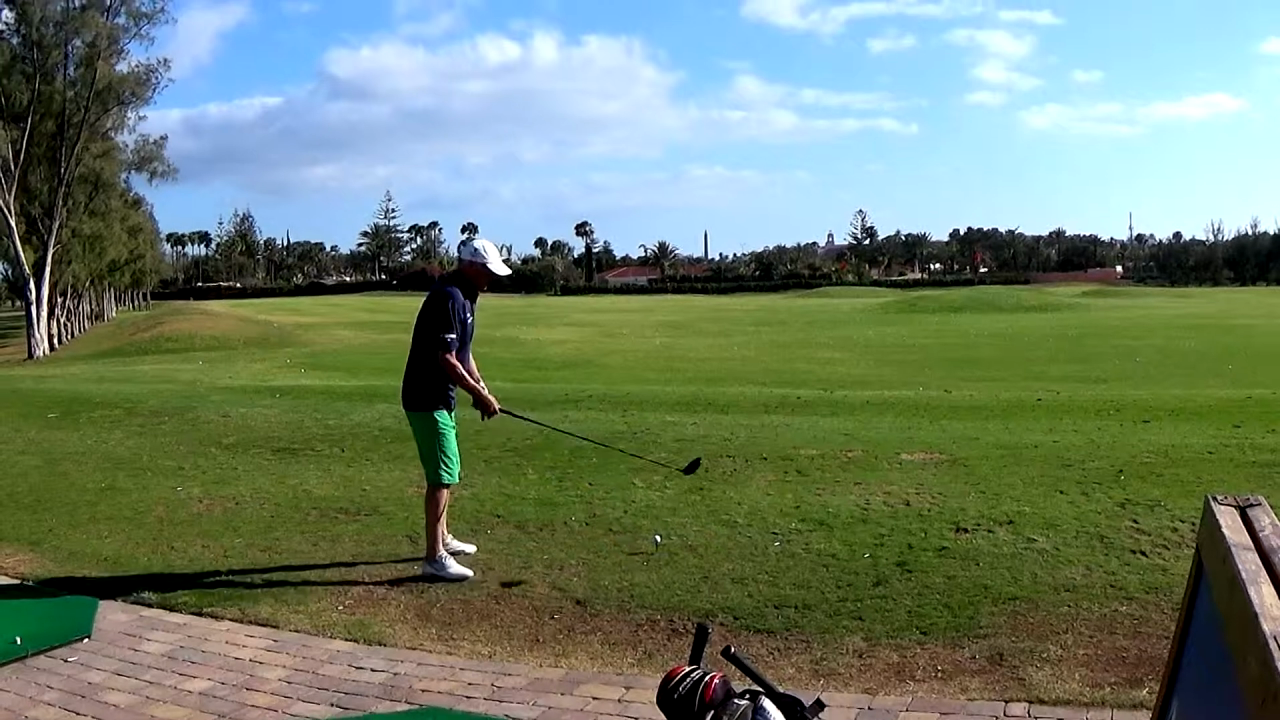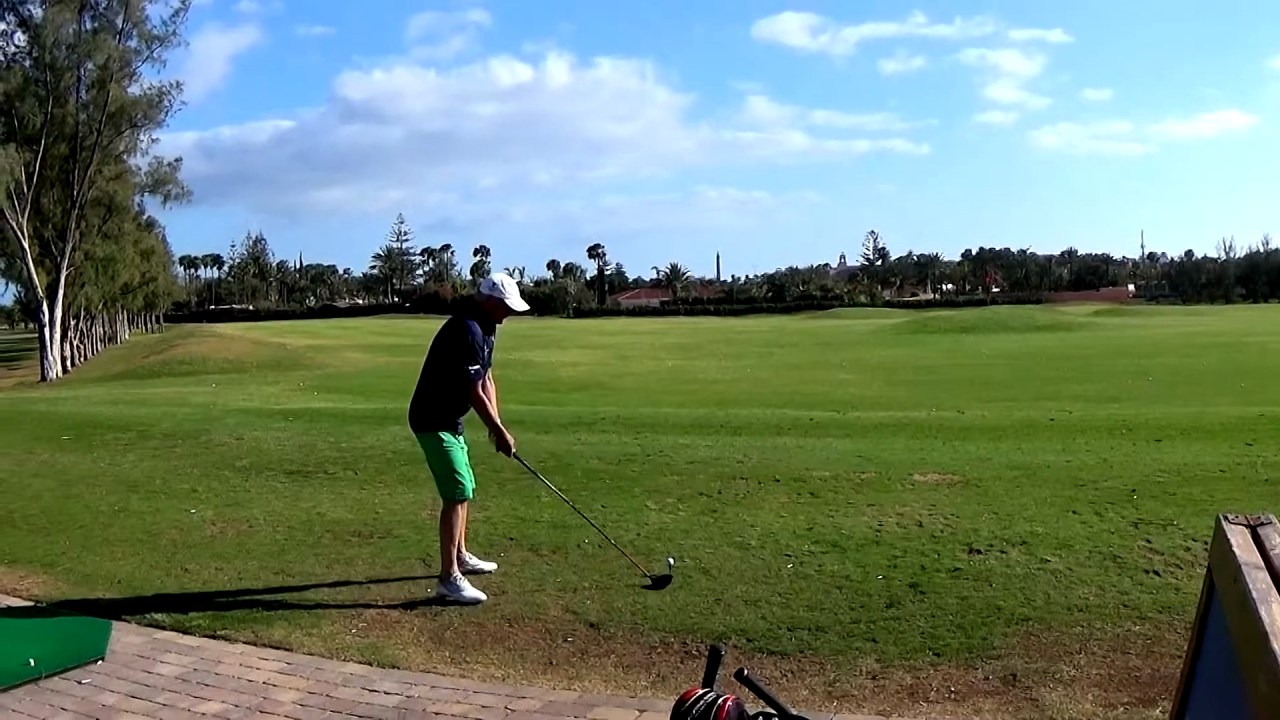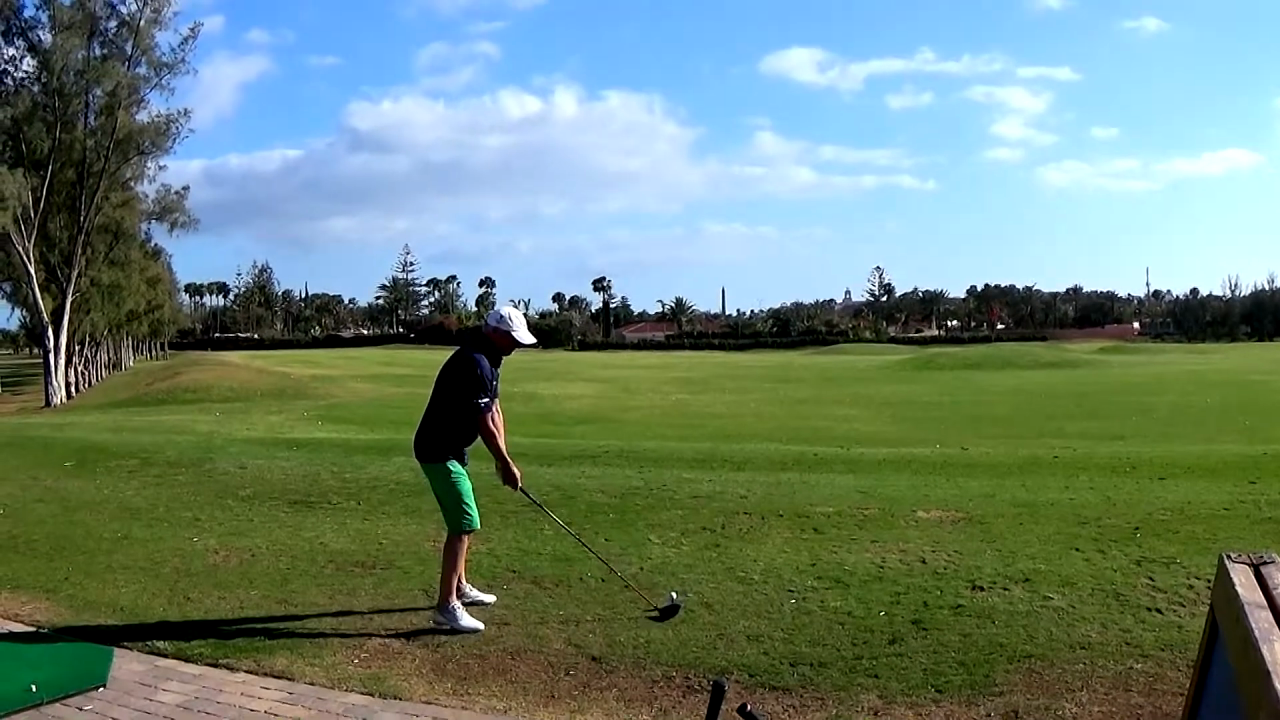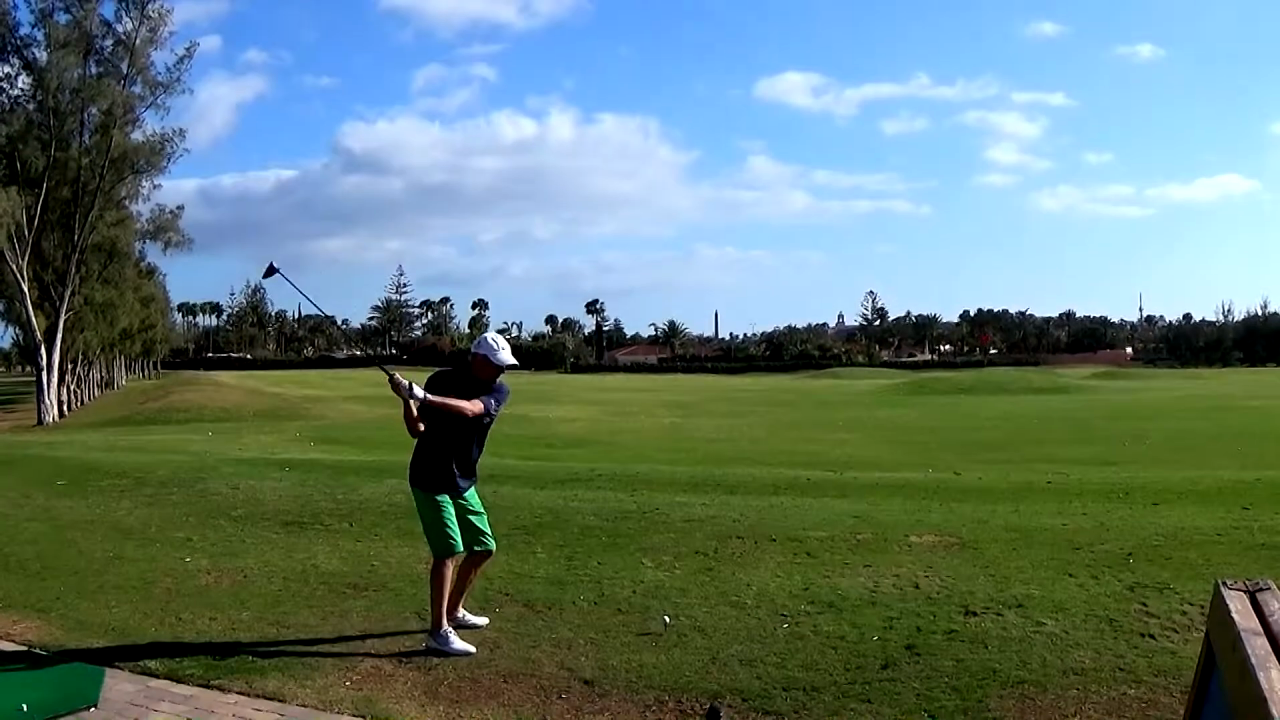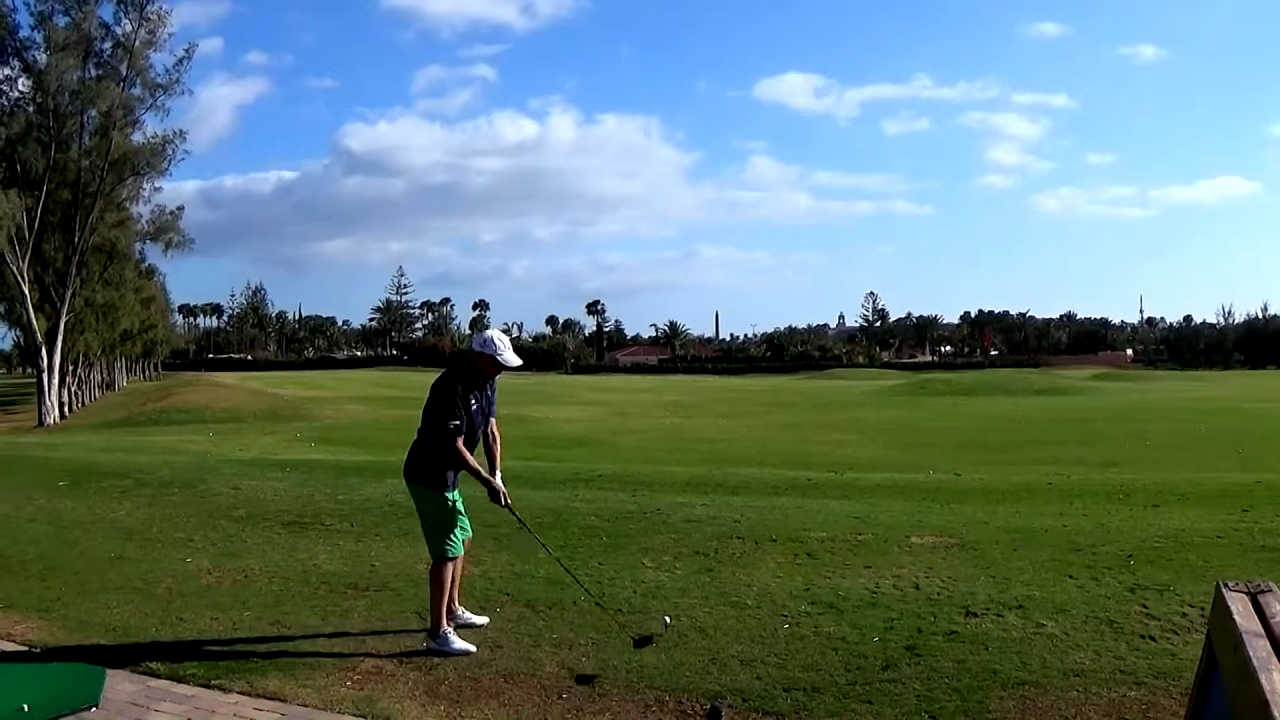
dt=0.7s
person 1, frame 1
left shoulder: (462, 295)
right shoulder: (449, 298)
right elbow: (447, 360)
left wrist: (480, 385)
right wrist: (480, 395)
left hip: (437, 396)
right hip: (428, 399)
left knee: (446, 472)
right knee: (442, 476)
left ankle: (442, 538)
right ankle: (434, 557)
person 1, frame 2
left shoulder: (483, 327)
right shoulder: (467, 330)
left elbow: (486, 379)
right elbow: (474, 392)
left wrist: (496, 425)
right wrist: (500, 431)
left hip: (448, 418)
right hip: (434, 421)
left knee: (463, 488)
right knee: (457, 493)
left ankle: (460, 556)
right ankle: (449, 577)
person 1, frame 3
left shoulder: (487, 359)
right shoulder: (474, 363)
left elbow: (495, 411)
right elbow: (485, 425)
left wrist: (503, 459)
right wrist: (507, 464)
left hip: (450, 448)
right hip: (439, 451)
left knee: (464, 521)
right knee: (464, 524)
left ankle: (460, 588)
right ankle: (447, 605)
person 1, frame 4
left shoulder: (499, 391)
right shoulder: (441, 381)
left elbow: (468, 410)
right elbow: (416, 430)
left wrist: (423, 397)
right wrist: (406, 399)
left hip: (464, 481)
right hip: (430, 480)
left knee: (483, 547)
right knee: (449, 550)
left ankle: (454, 611)
right ankle: (439, 630)
person 1, frame 5
left shoulder: (487, 384)
right shoulder: (452, 387)
left elbow: (491, 430)
right elbow: (454, 447)
left wrist: (496, 475)
right wrist: (488, 481)
left hip: (447, 475)
right hip: (429, 476)
left knee: (460, 540)
right knee: (447, 550)
left ankle: (452, 610)
right ankle: (438, 632)
